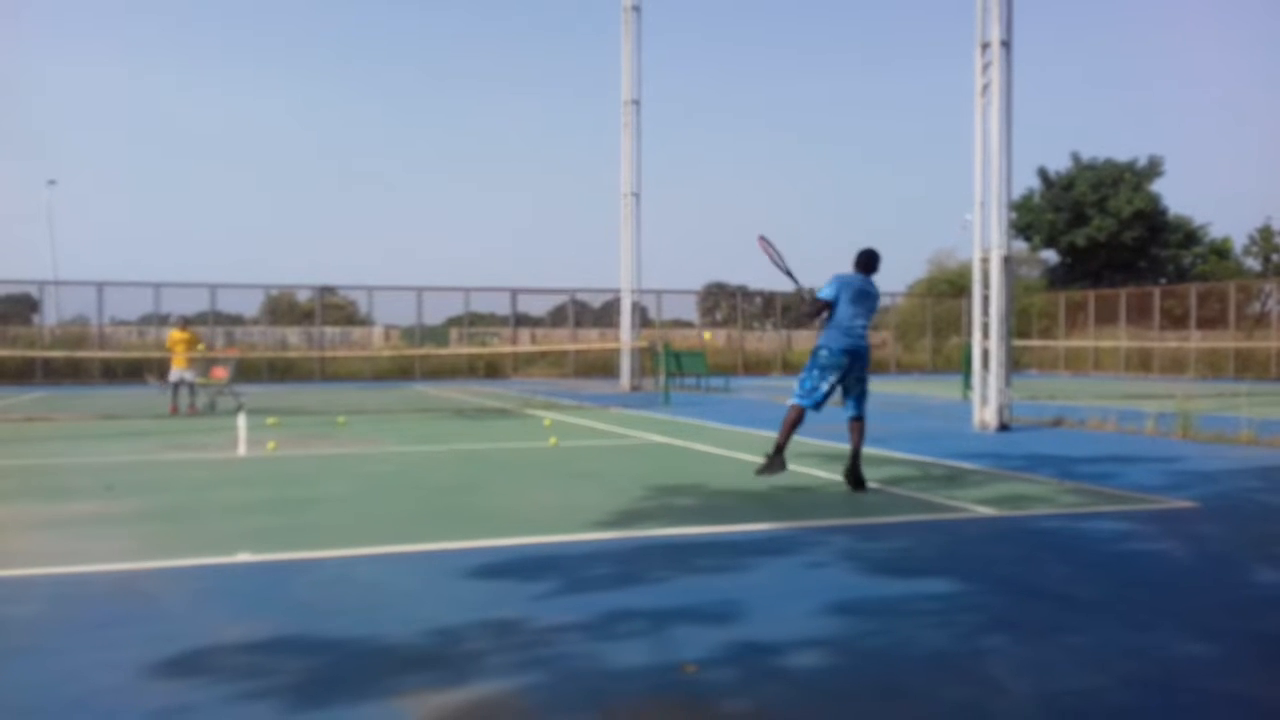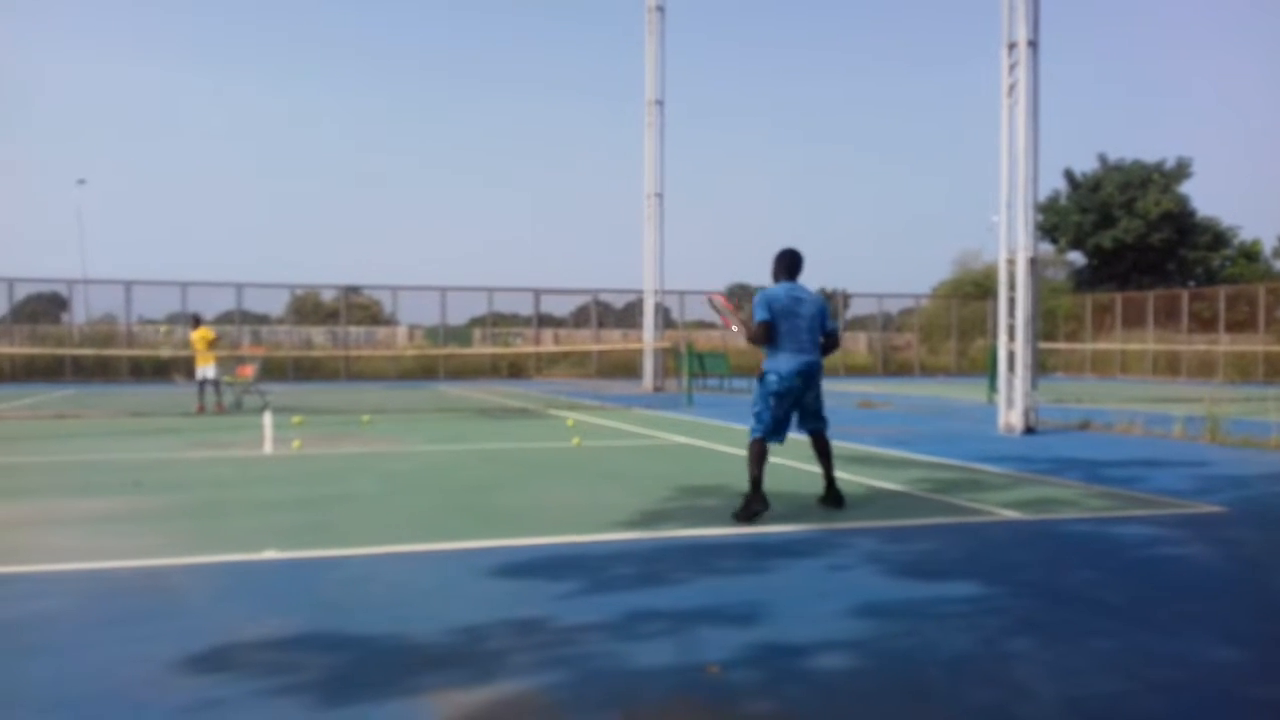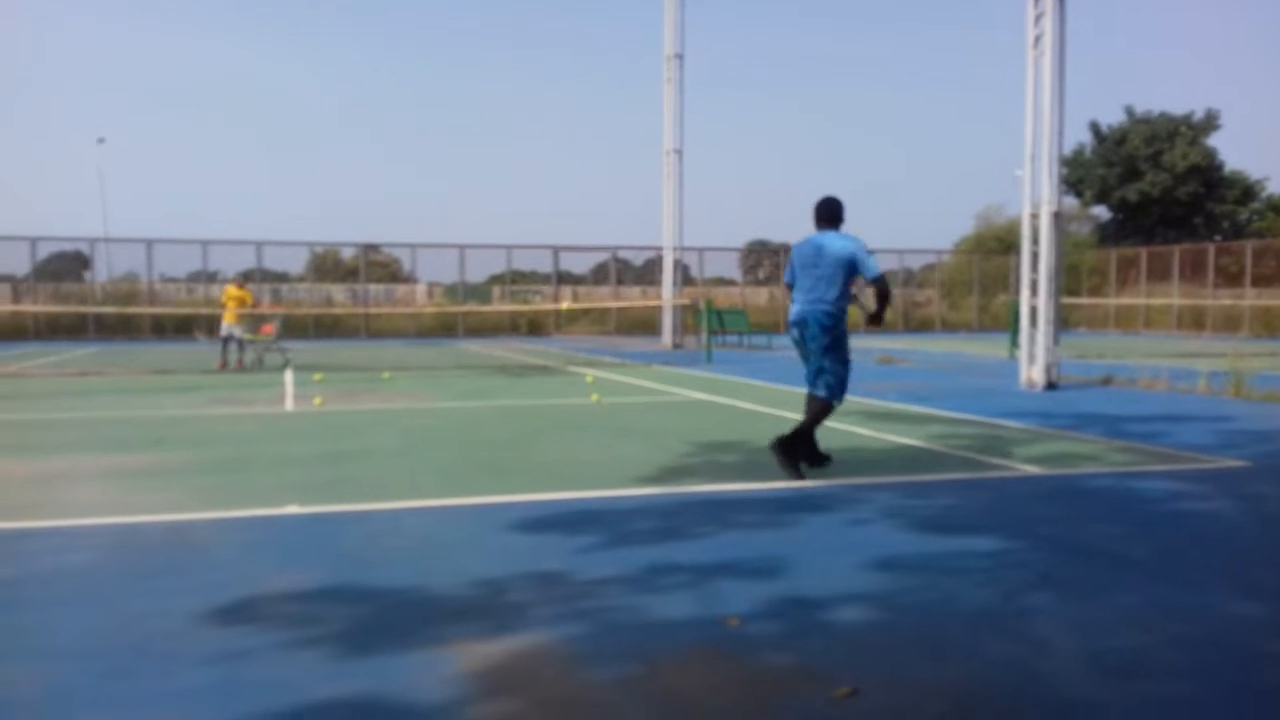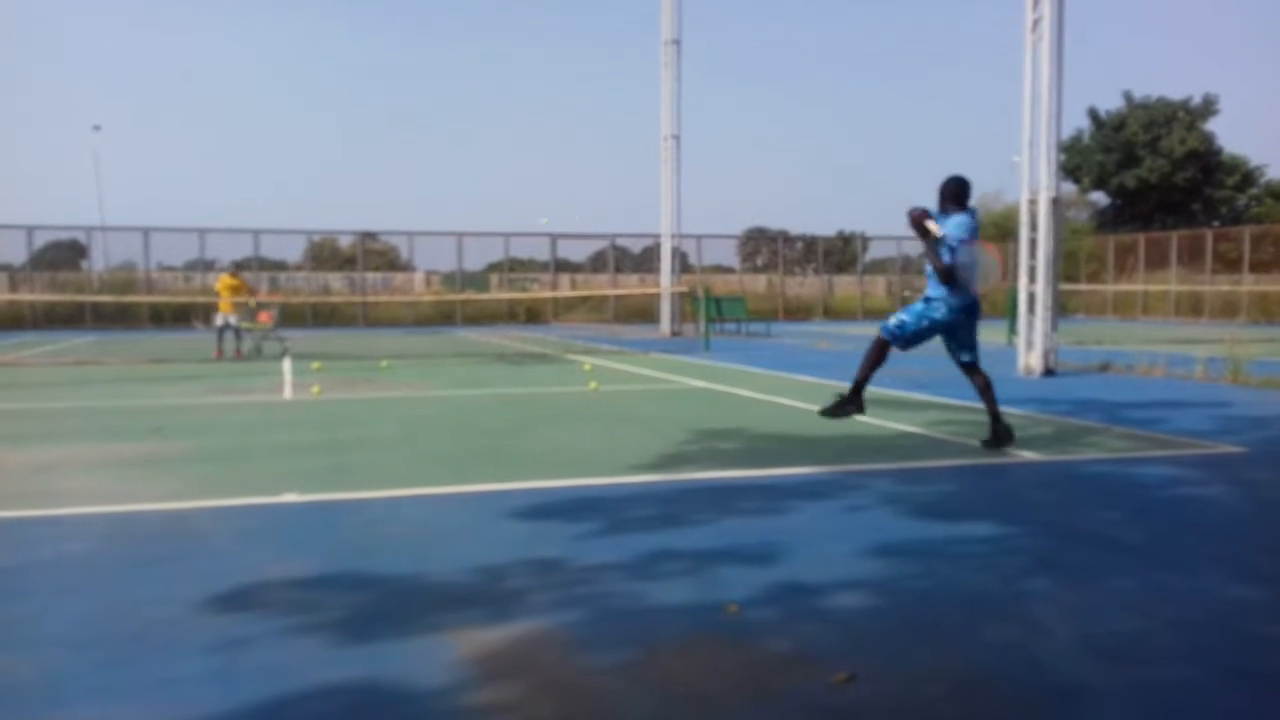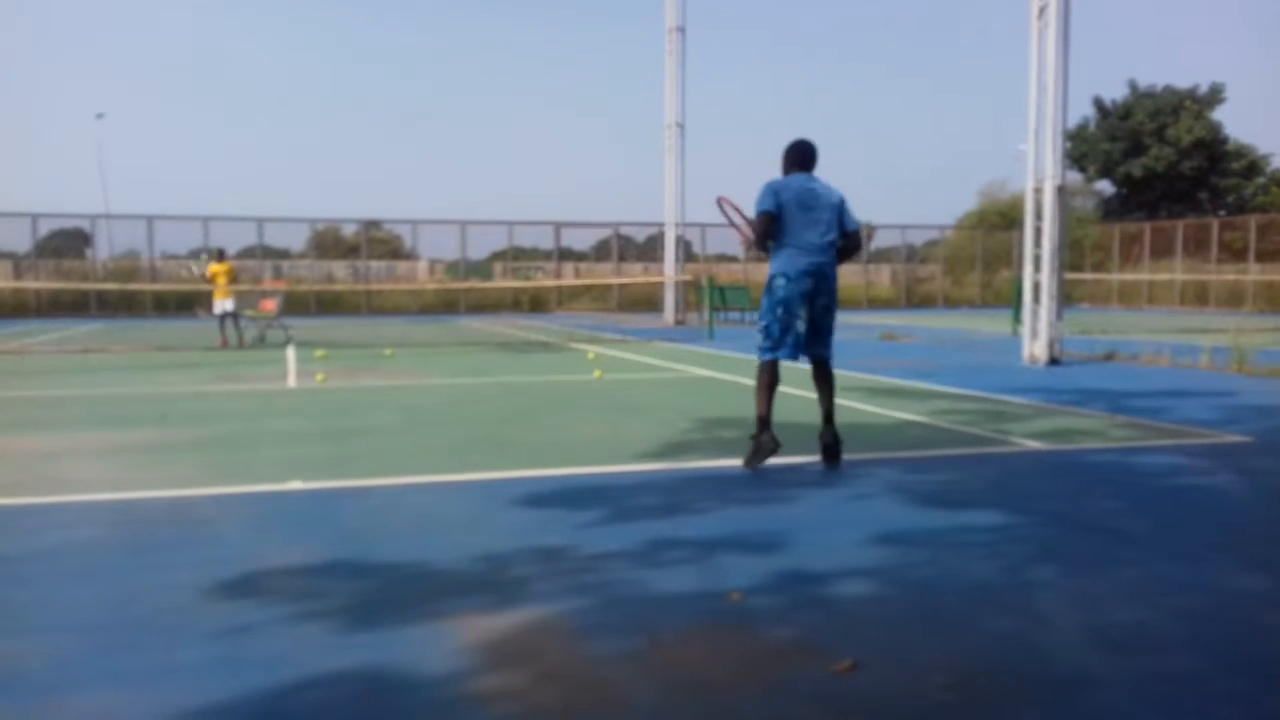
dt=1s
person 1, frame 1
left shoulder: (840, 281)
right shoulder: (874, 294)
left elbow: (813, 313)
left wrist: (811, 311)
left hip: (832, 350)
right hip: (859, 353)
left knee: (800, 402)
right knee: (856, 413)
left ankle: (777, 454)
right ankle: (854, 467)
person 1, frame 2
left shoulder: (765, 297)
right shoulder: (816, 300)
left elbow: (761, 336)
right elbow: (833, 342)
left wrist: (752, 335)
left hip: (779, 373)
right hip: (810, 370)
left knee: (760, 435)
right knee: (816, 430)
left ankle: (756, 493)
right ankle: (831, 489)
person 1, frame 3
left shoulder: (799, 248)
right shoulder: (853, 247)
right elbow: (882, 287)
right wrist: (878, 313)
left hip: (799, 320)
right hip: (826, 322)
left knee: (819, 386)
right knee: (828, 394)
left ankle: (804, 445)
right ankle: (791, 442)
person 1, frame 4
left shoulder: (957, 230)
right shoulder: (957, 217)
left elbow: (945, 277)
right elbow: (917, 214)
left wrist: (931, 251)
right wrist: (920, 220)
left hip: (944, 303)
right hip: (965, 304)
left knee: (885, 337)
right knee: (970, 365)
left ankle: (853, 397)
right ankle: (998, 425)
person 1, frame 5
left shoulder: (775, 188)
right shoulder: (833, 195)
left elbow: (761, 231)
right elbow: (854, 243)
left wrist: (764, 245)
left hip: (787, 276)
right hip: (824, 277)
left knee: (770, 355)
right knee: (820, 357)
left ankle: (763, 432)
right ankle: (828, 428)
